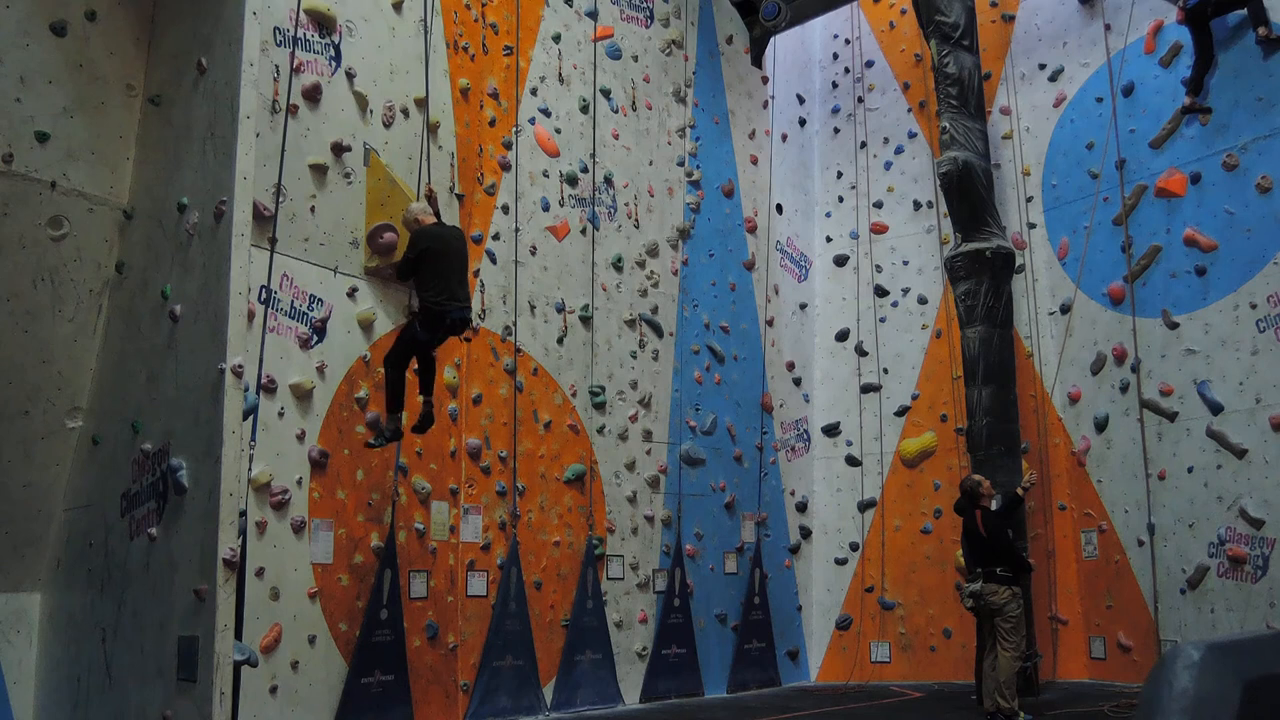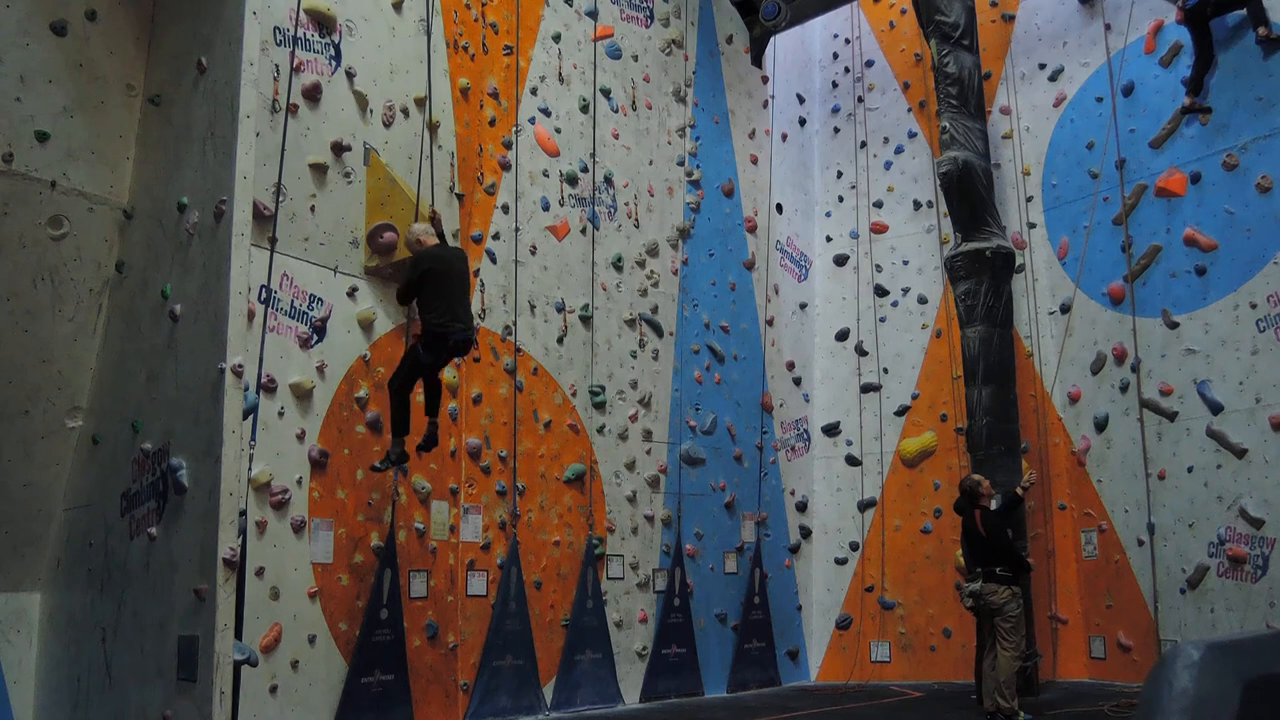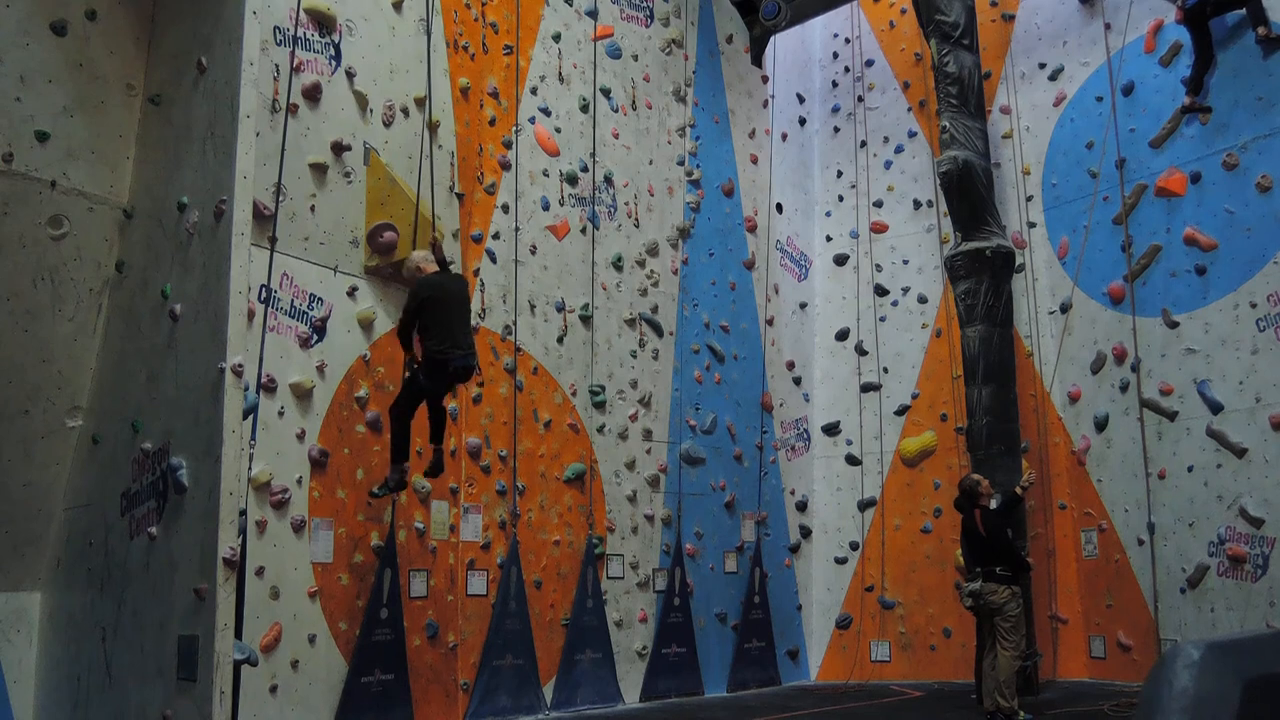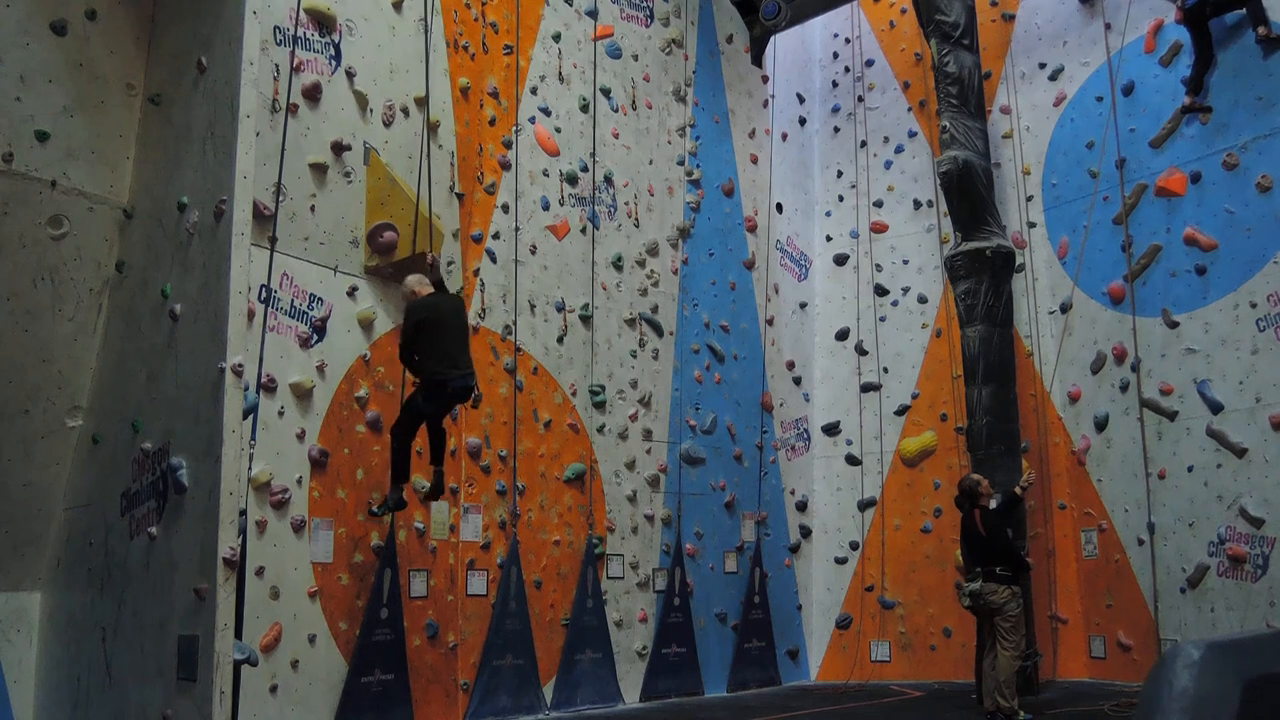
dt=0.2s
person 1, frame 1
left shoulder: (422, 236)
right shoulder: (457, 234)
left elbow: (401, 274)
left wrist: (415, 264)
right wrist: (436, 209)
left hip: (435, 314)
right hip: (461, 313)
left knee: (394, 362)
right knee: (424, 350)
left ankle: (391, 427)
right ankle: (427, 410)
person 1, frame 2
left shoulder: (423, 257)
right shoulder: (459, 255)
left elbow: (403, 297)
left wrist: (415, 286)
right wrist: (440, 230)
left hip: (438, 336)
right hip: (465, 335)
left knee: (398, 385)
right knee: (430, 371)
left ankle: (397, 450)
right ankle: (432, 431)
person 1, frame 3
left shoulder: (422, 286)
right shoulder: (460, 281)
left elbow: (405, 328)
left wrist: (409, 351)
right wrist: (441, 257)
left hip: (439, 363)
right hip: (467, 362)
left knee: (399, 412)
right knee: (434, 397)
left ankle: (396, 477)
right ankle: (437, 459)
person 1, frame 4
left shoulder: (417, 308)
right shoulder: (457, 302)
left elbow: (406, 351)
left wrist: (418, 372)
right wrist: (437, 276)
left hip: (438, 384)
right hip: (466, 382)
left knee: (400, 433)
right knee: (434, 421)
left ankle: (395, 496)
right ankle: (438, 480)
person 2, frame 1
left shoulder: (972, 516)
right shoulder: (990, 520)
right elbow: (1009, 550)
left wrist: (1023, 489)
right wrist: (1028, 566)
left hip: (984, 588)
right hip: (1003, 589)
left knee: (992, 651)
right knee: (1010, 650)
person 2, frame 2
left shoulder: (972, 516)
right shoulder: (989, 520)
left elbow: (1001, 512)
right elbow: (1008, 550)
left wrist: (1022, 488)
right wrist: (1027, 566)
left hip: (984, 588)
right hip: (1003, 588)
left knee: (992, 651)
right knee: (1009, 650)
person 2, frame 3
left shoulder: (971, 516)
right shoulder: (988, 519)
right elbow: (1008, 550)
left wrist: (1021, 488)
right wrist: (1026, 565)
left hip: (983, 587)
right hip: (1002, 588)
left knee: (991, 650)
right knee: (1009, 649)
person 2, frame 4
left shoulder: (970, 516)
right shoulder: (988, 519)
right elbow: (1008, 550)
left wrist: (1021, 488)
right wrist: (1026, 565)
left hip: (983, 587)
right hip: (1002, 588)
left knee: (992, 650)
right knee: (1009, 649)
